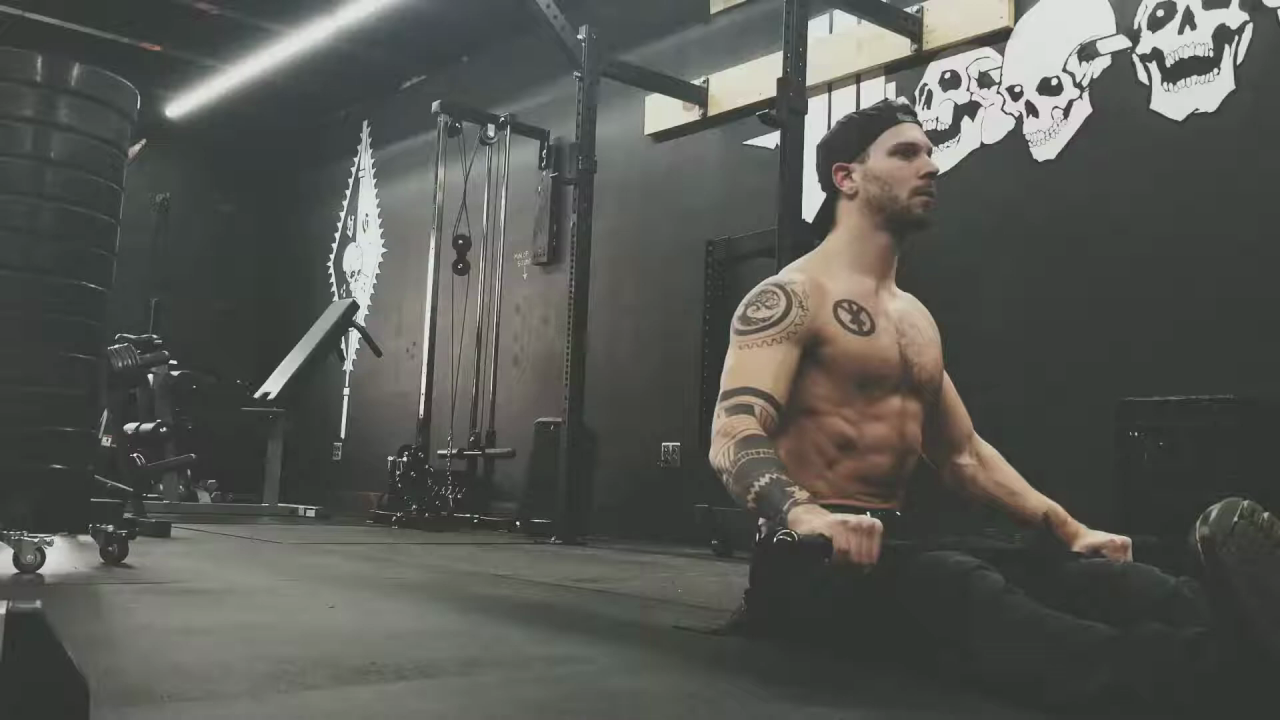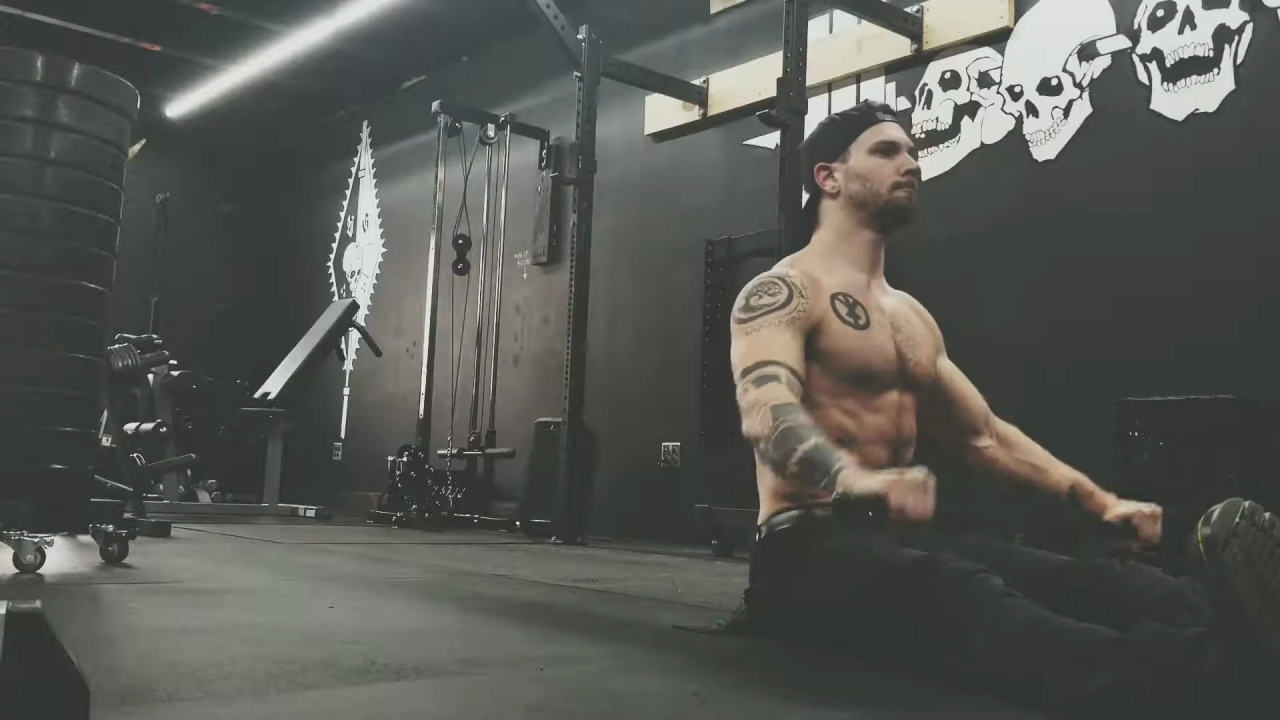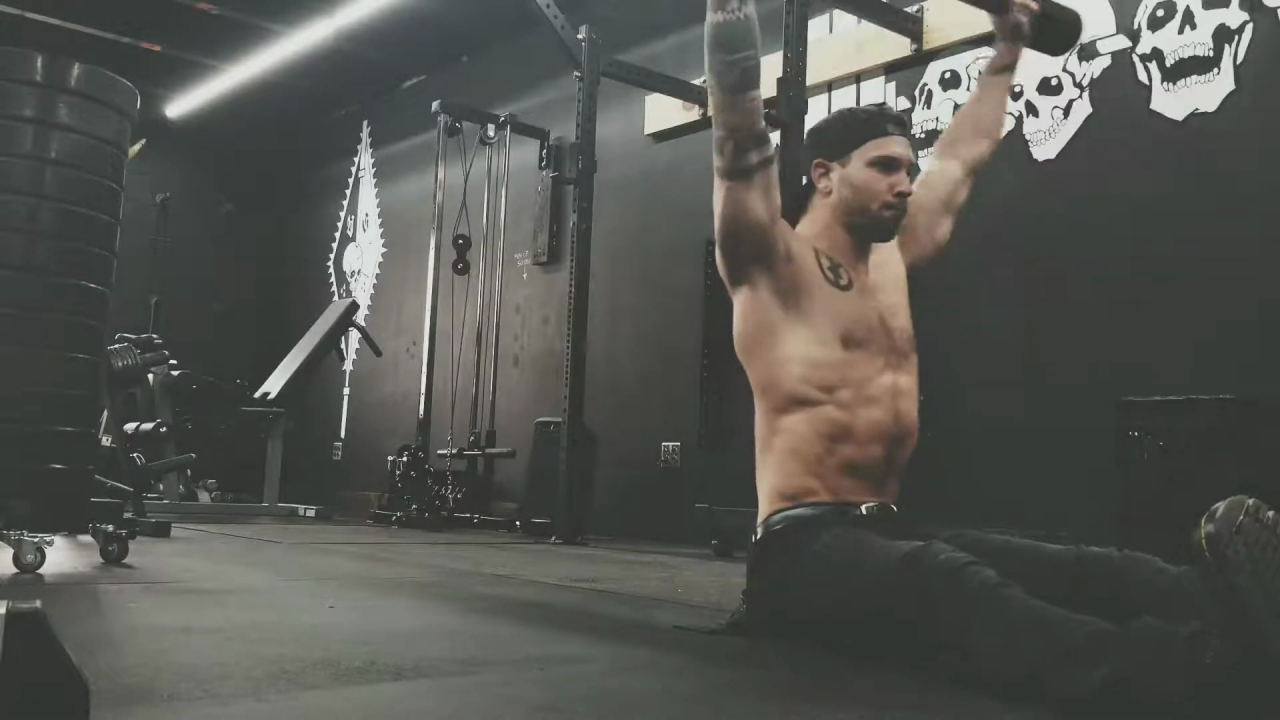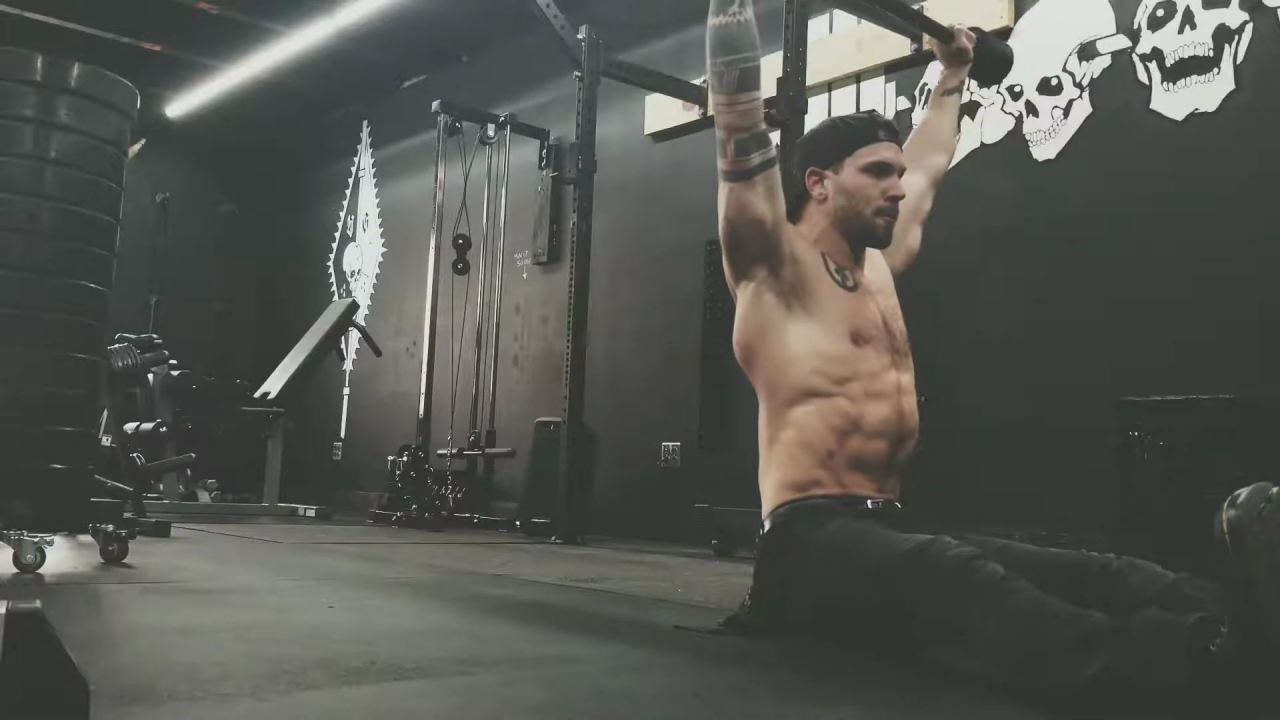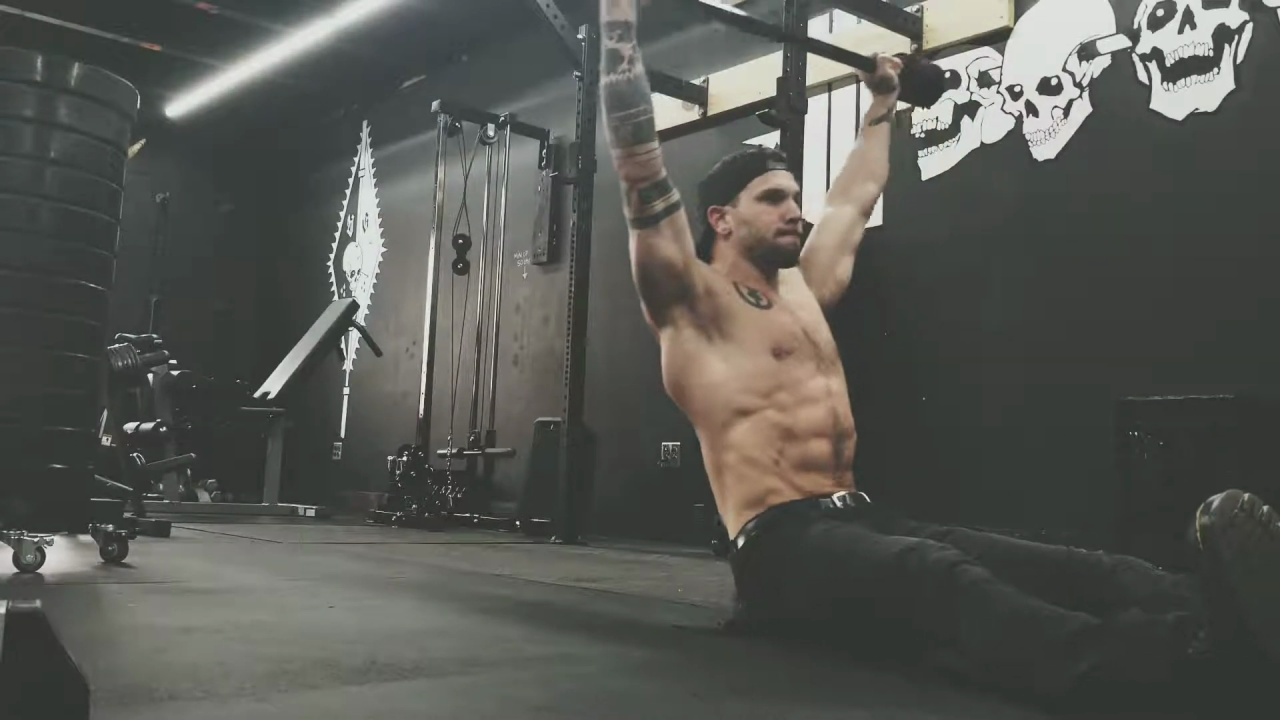
dt=0.5s
person 1, frame 1
left shoulder: (916, 318)
right shoulder: (790, 297)
left elbow: (964, 453)
right elbow: (734, 436)
left wrist: (1067, 527)
right wrist: (803, 517)
left hip: (892, 544)
right hip: (807, 557)
left knee: (1078, 574)
right knee: (960, 591)
right ankle: (1194, 660)
person 1, frame 2
left shoulder: (912, 316)
right shoulder: (784, 292)
left elbow: (984, 435)
right elbow: (767, 414)
left wrist: (1097, 499)
right wrist: (856, 480)
left hip: (892, 540)
right hip: (806, 554)
left knee: (1078, 577)
right knee: (958, 592)
right ankle: (1189, 663)
person 1, frame 3
left shoulder: (890, 260)
right shoulder: (771, 263)
left elbow: (963, 158)
right elbow: (737, 125)
left hip: (888, 535)
right hip: (803, 551)
left knee: (1096, 569)
right knee: (953, 587)
right ankle: (1187, 661)
person 1, frame 4
left shoulder: (876, 265)
right shoulder: (773, 267)
left elbow: (929, 167)
right elbow: (740, 120)
left wrist: (952, 77)
left hip: (889, 533)
right hip: (809, 548)
left knee: (1091, 575)
right knee: (957, 578)
right ankle: (1188, 654)
person 1, frame 5
left shoulder: (801, 290)
right shoulder: (692, 302)
left elbow: (856, 200)
right elbow: (641, 173)
left wrist: (882, 105)
left hip: (860, 520)
right hip: (784, 548)
left knee: (1058, 567)
right knee: (940, 579)
right ankle: (1161, 654)
